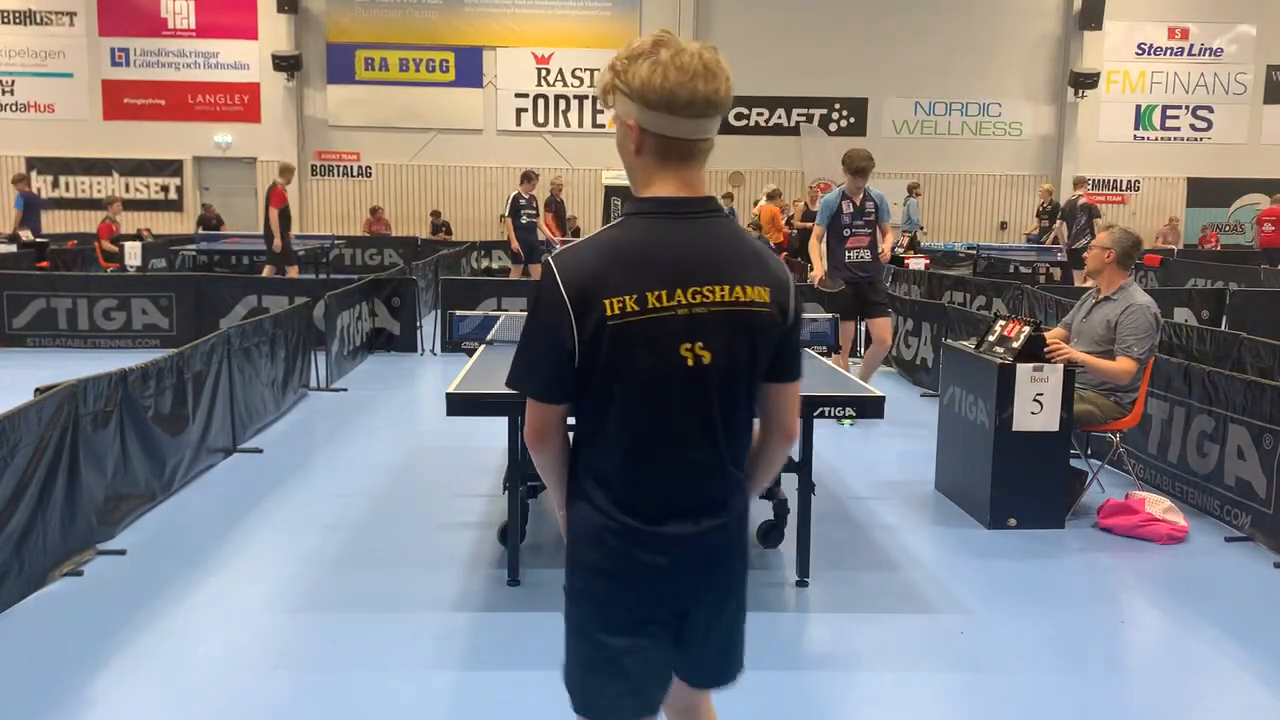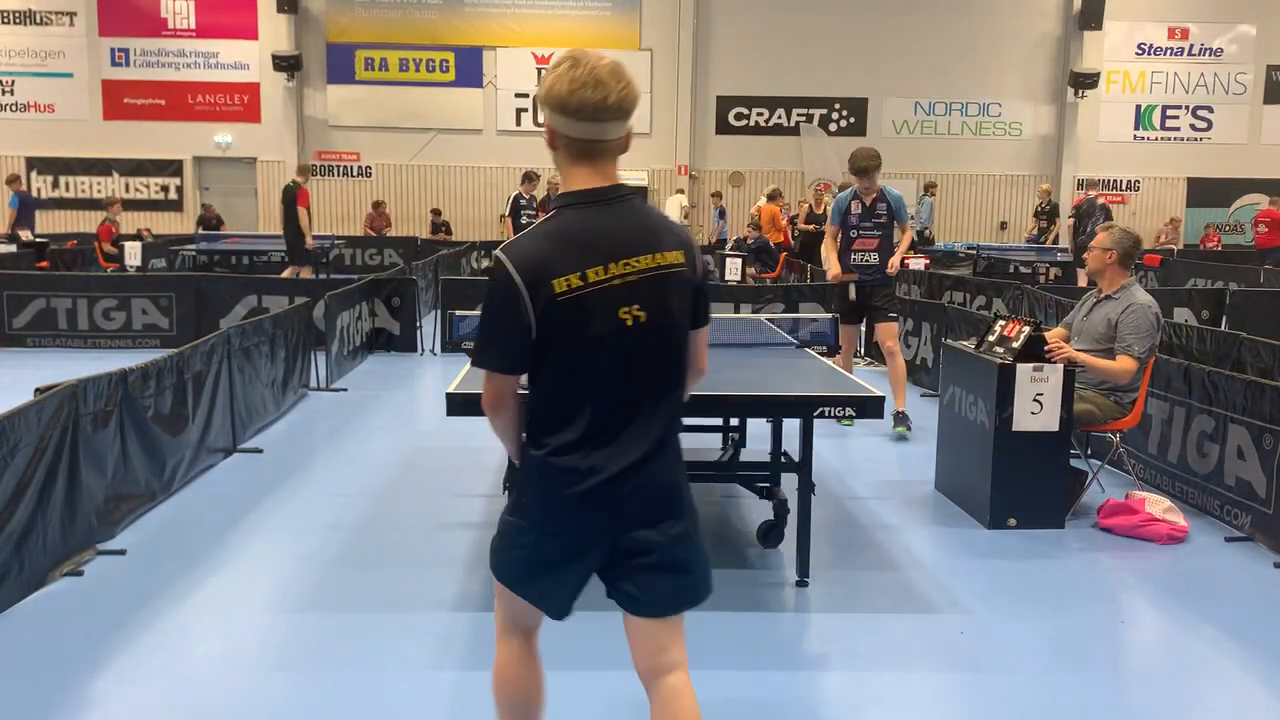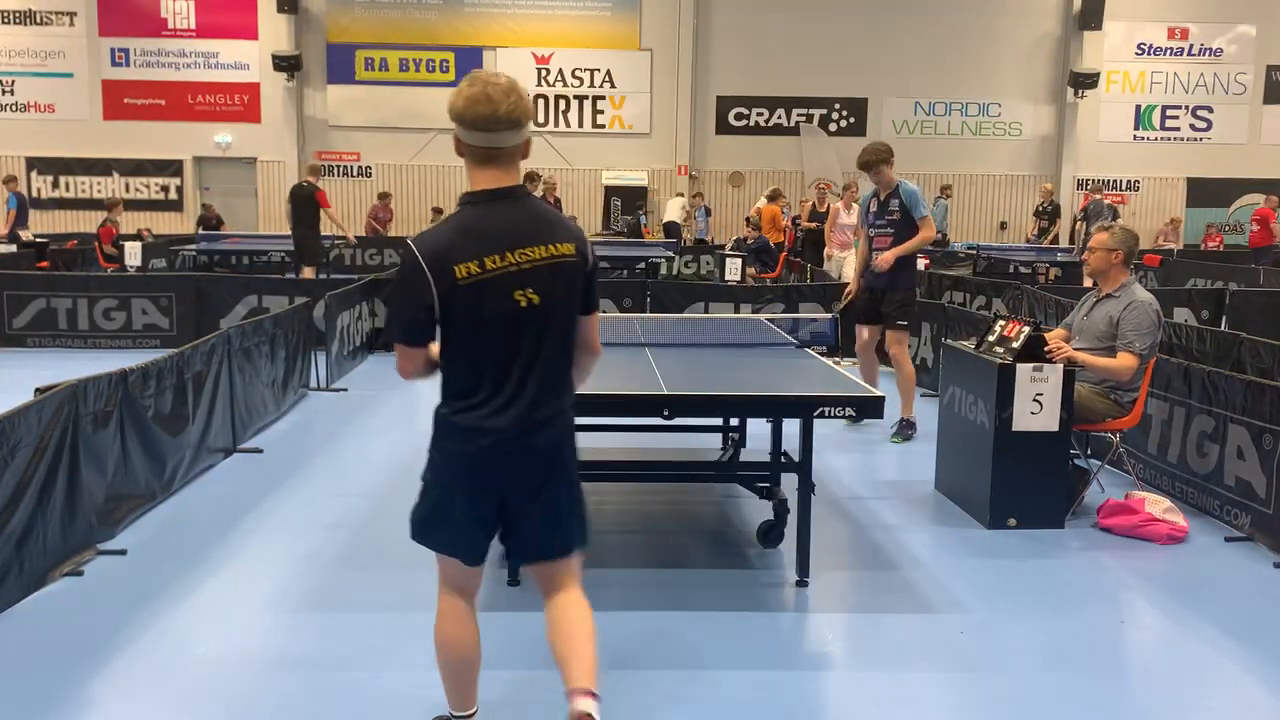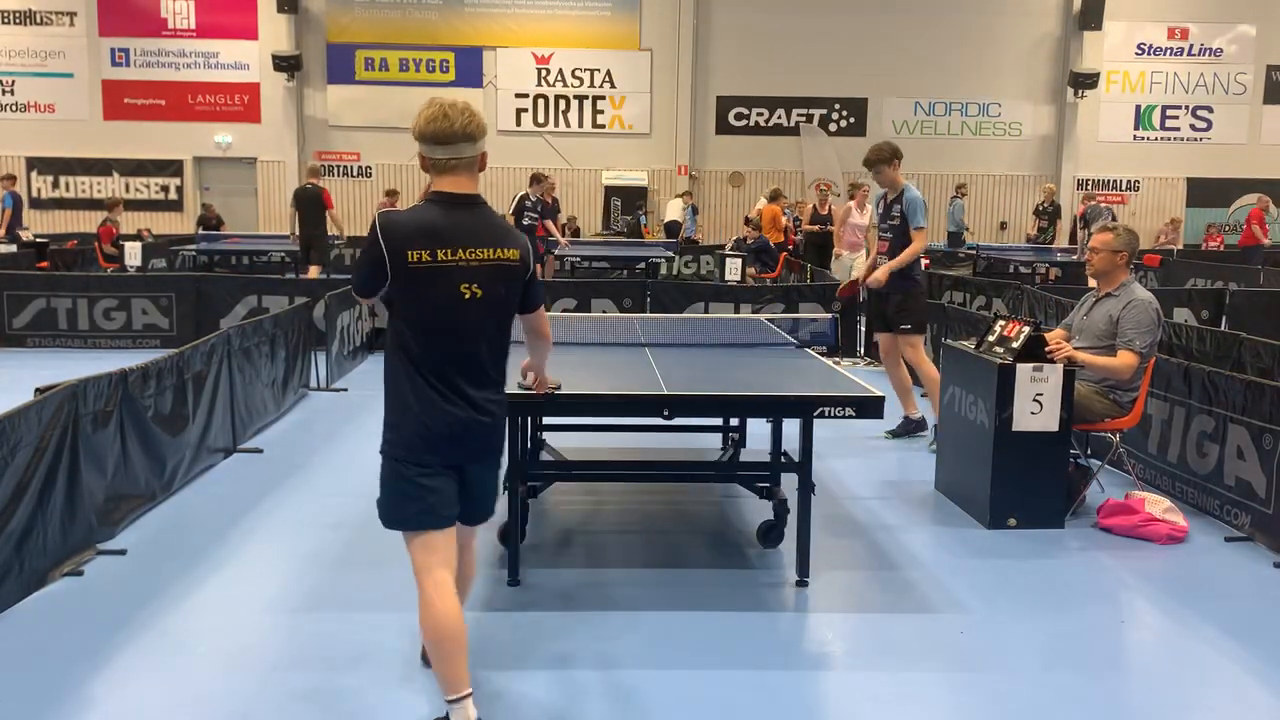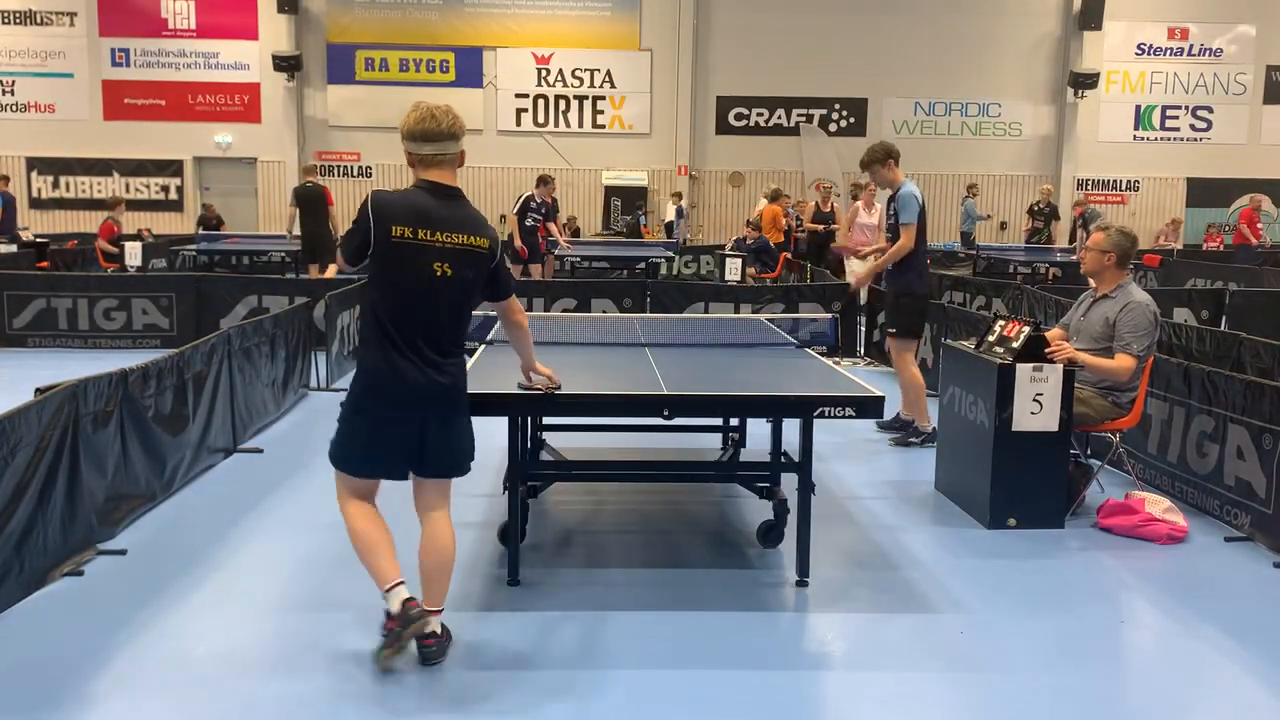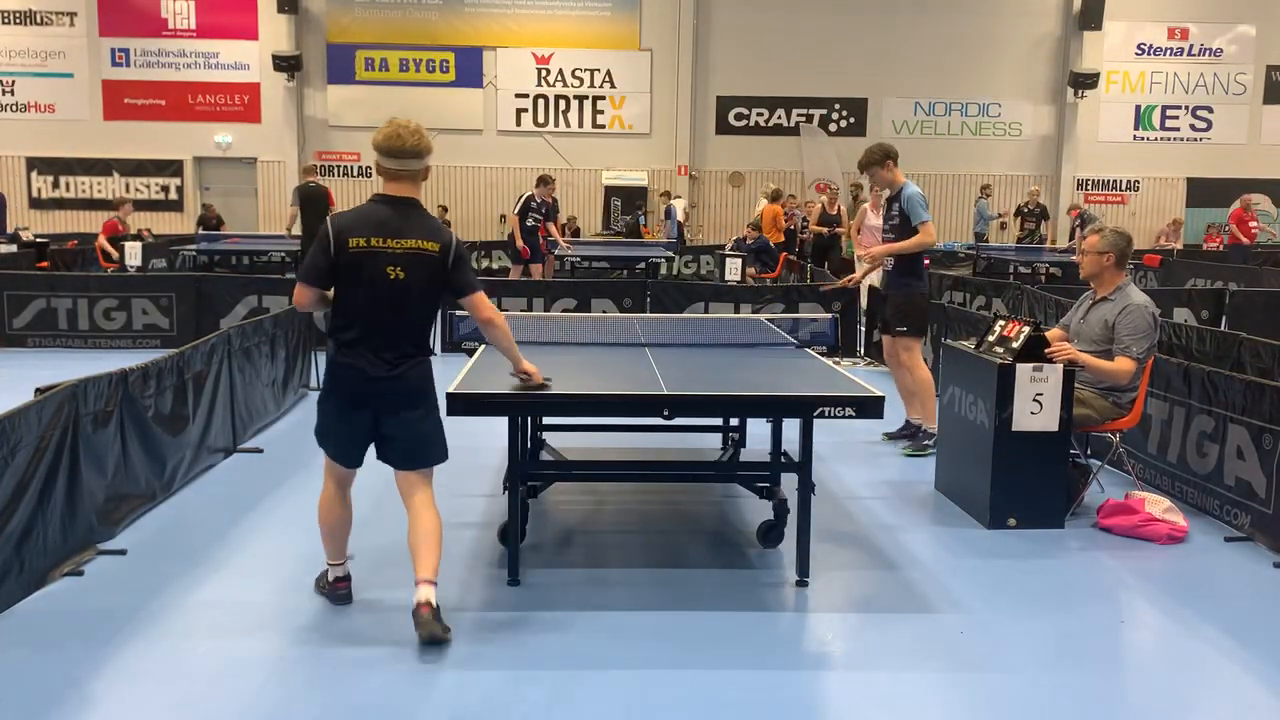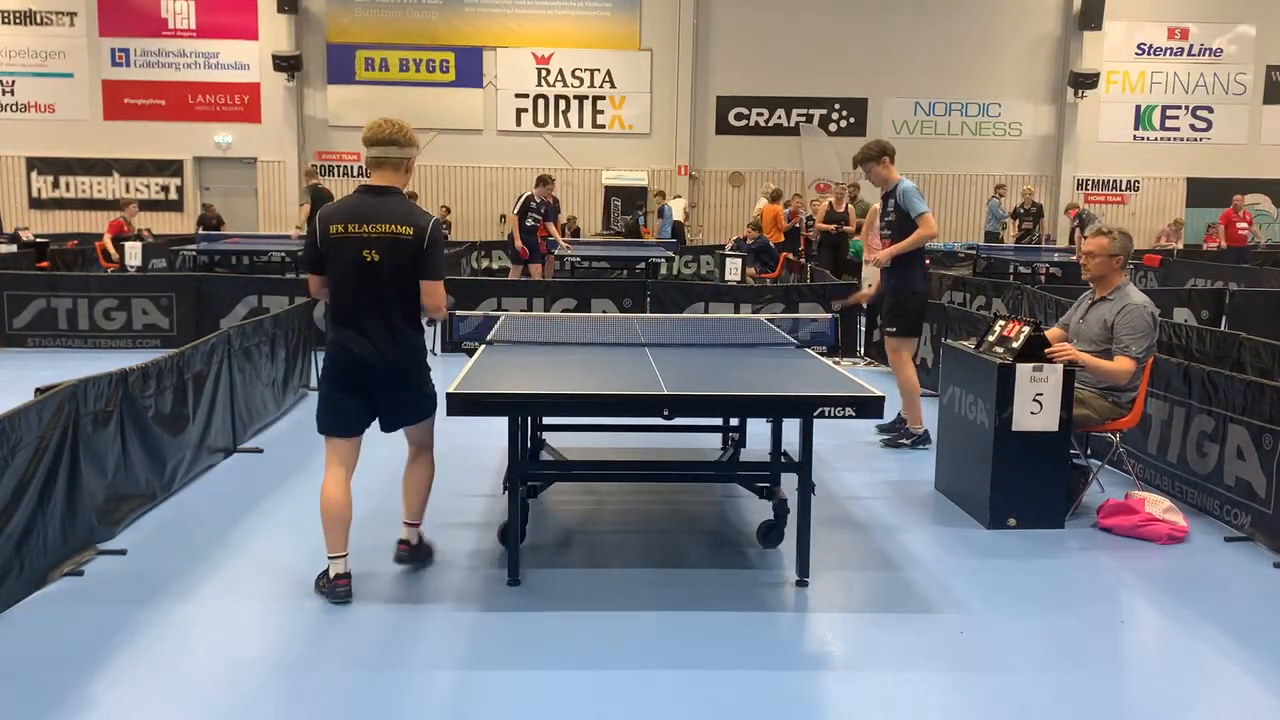
dt=0.3s
person 1, frame 1
left shoulder: (577, 272)
right shoulder: (766, 272)
left elbow: (542, 429)
right elbow: (782, 429)
left wrist: (571, 508)
left hip: (612, 550)
right hip: (718, 545)
person 1, frame 2
left shoulder: (523, 260)
right shoulder: (675, 242)
left elbow: (498, 399)
right elbow: (695, 366)
left wrist: (522, 456)
left hip: (558, 486)
right hip: (655, 485)
left knee: (516, 626)
right knee: (666, 666)
person 1, frame 3
left shoulder: (431, 251)
right shoulder: (569, 235)
left elbow: (410, 365)
right elbow: (589, 348)
left hip: (467, 449)
right hip: (548, 444)
left knee: (457, 593)
right knee: (562, 586)
person 1, frame 4
left shoulder: (394, 230)
right shoulder: (513, 241)
left elbow: (364, 292)
right elbow: (540, 330)
right wrist: (537, 369)
left hip: (418, 427)
right hip: (485, 422)
left knee: (433, 565)
right knee: (462, 537)
right ankle: (439, 644)
person 1, frame 5
left shoulder: (381, 207)
right shoulder: (484, 233)
left elbow: (347, 261)
right elbow: (513, 317)
right wrist: (531, 366)
left hip: (382, 386)
right hip: (446, 390)
left knee: (356, 495)
right knee: (435, 509)
left ankle: (400, 603)
right ankle: (431, 624)
person 1, frame 6
left shoulder: (340, 226)
right shoulder: (442, 239)
left elbow: (304, 301)
right elbow: (486, 315)
right wrist: (520, 362)
left hip: (347, 379)
right hip: (409, 383)
left knee: (338, 479)
right knee: (419, 495)
left ankle: (336, 575)
right ankle: (426, 597)
person 1, frame 7
left shoulder: (328, 218)
right shoulder: (423, 224)
left elbow: (317, 289)
right elbow: (434, 304)
right wrist: (437, 310)
left hip: (345, 359)
right hip: (402, 360)
left knee: (339, 466)
right knee: (421, 445)
left ankle: (337, 571)
right ankle: (411, 539)
person 2, frame 1
left shoulder: (878, 199)
right shoulder: (831, 201)
left elbow: (887, 231)
right elbow: (816, 239)
left wrist: (886, 246)
right wrist: (818, 267)
left hip: (872, 276)
right hip: (840, 279)
left knee: (884, 342)
right knee: (844, 345)
left ankle: (861, 384)
person 2, frame 2
left shoulder: (894, 198)
right shoulder: (843, 201)
left elbow: (906, 231)
right elbow: (830, 238)
left wrist: (898, 255)
right wrist: (832, 265)
left hip: (882, 283)
right hip: (851, 282)
left knee: (890, 346)
right knee: (847, 347)
left ankle: (900, 412)
person 2, frame 3
left shoulder: (909, 193)
right shoulder: (867, 199)
left elbow: (929, 233)
left wrist: (894, 253)
right wrist: (856, 279)
left hip: (900, 284)
right hip: (872, 283)
left knee: (896, 352)
right knee: (863, 346)
left ankle: (907, 417)
person 2, frame 4
left shoulder: (912, 199)
right shoulder: (880, 200)
left elbow: (918, 245)
left wrist: (887, 269)
right wrist: (868, 269)
left hip: (907, 289)
right hip: (882, 290)
left knee: (914, 355)
right knee: (889, 356)
right ankle: (912, 417)
person 2, frame 5
left shoulder: (907, 194)
right shoulder: (896, 195)
left elbow: (907, 243)
left wrist: (870, 269)
right wrist: (874, 250)
left hip: (910, 288)
right hip: (901, 286)
left knee: (903, 359)
right knee: (898, 353)
left ankle: (924, 427)
right ankle: (907, 416)
person 2, frame 6
left shoulder: (911, 195)
right shoulder: (892, 198)
left elbow: (928, 238)
left wrist: (885, 250)
right wrist: (863, 272)
left hip: (910, 290)
right hip: (895, 288)
left knee: (910, 358)
right knee: (892, 357)
left ankle: (932, 430)
right ankle: (915, 421)
person 2, frame 7
left shoulder: (907, 190)
right shoulder: (887, 197)
left elbow: (930, 230)
left wrist: (890, 251)
right wrist: (875, 286)
left hip: (908, 288)
right hip: (894, 287)
left knee: (900, 358)
right knee: (896, 357)
left ankle: (917, 430)
right ankle: (907, 417)
person 3, frame 1
left shoulder: (1138, 308)
right shoulder: (1090, 297)
left elbow: (1124, 372)
right elbow: (1059, 335)
left wrist: (1079, 358)
right wrist: (1025, 339)
left hip: (1106, 399)
right hip: (1069, 386)
left knee: (1038, 411)
right knee: (1019, 395)
person 3, frame 2
left shoulder: (1139, 307)
right shoulder: (1091, 297)
left elbow: (1124, 372)
right elbow: (1059, 335)
left wrist: (1079, 357)
left hip: (1106, 398)
person 3, frame 3
left shoulder: (1139, 305)
right shoulder: (1091, 298)
left elbow: (1124, 369)
right elbow: (1059, 336)
left wrist: (1079, 357)
right wrist: (1025, 340)
left hip: (1108, 398)
right hip: (1070, 384)
left knee: (1036, 402)
person 3, frame 4
left shoulder: (1138, 304)
right shoulder: (1090, 298)
left elbow: (1125, 368)
right elbow: (1058, 336)
left wrist: (1079, 357)
left hip: (1107, 396)
right hip: (1071, 383)
person 3, frame 5
left shoulder: (1136, 306)
right shoulder: (1088, 297)
left elbow: (1123, 370)
right elbow: (1056, 336)
left wrist: (1080, 358)
left hip: (1105, 398)
person 3, frame 6
left shoulder: (1135, 308)
right shoulder: (1088, 298)
left elbow: (1123, 373)
right elbow: (1054, 337)
left wrist: (1080, 358)
left hip: (1105, 398)
left ankle: (1069, 477)
person 3, frame 7
left shoulder: (1134, 308)
right shoulder: (1087, 298)
left elbow: (1122, 374)
right elbow: (1054, 336)
left wrist: (1081, 358)
left hip: (1105, 399)
right hip: (1071, 385)
